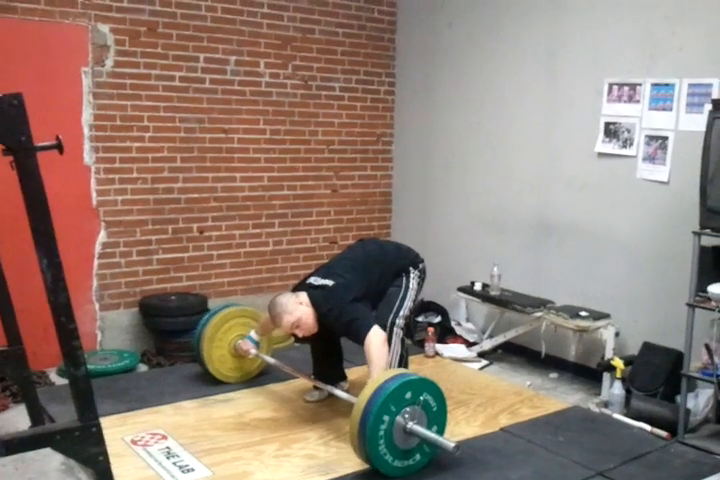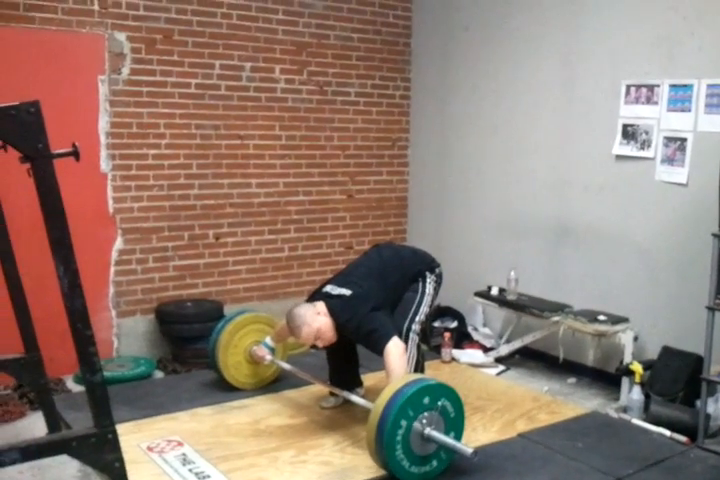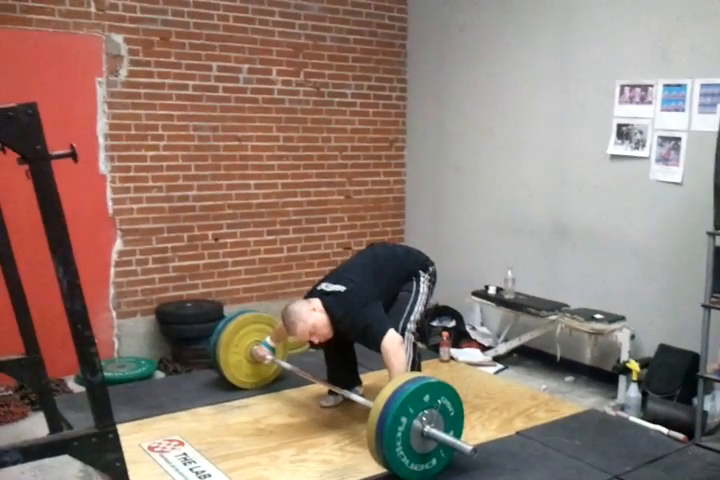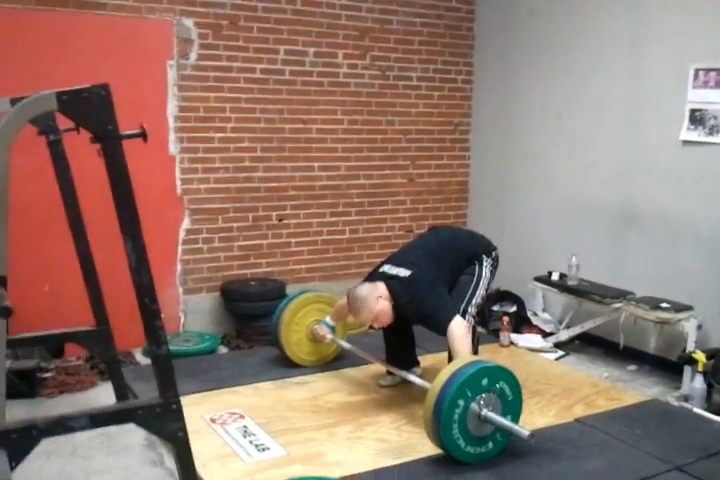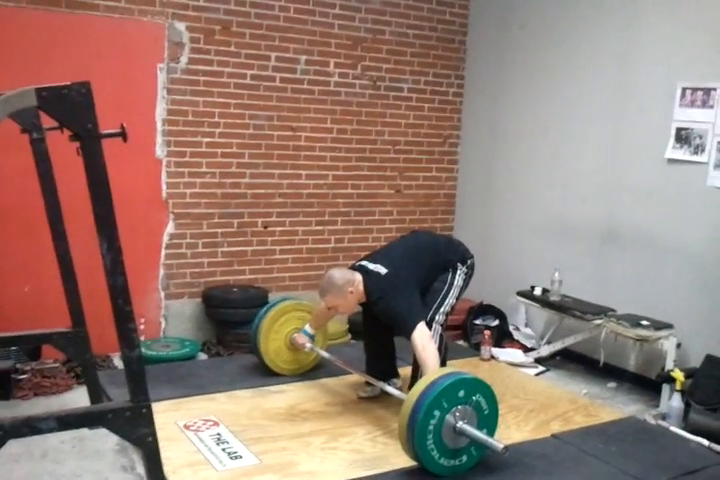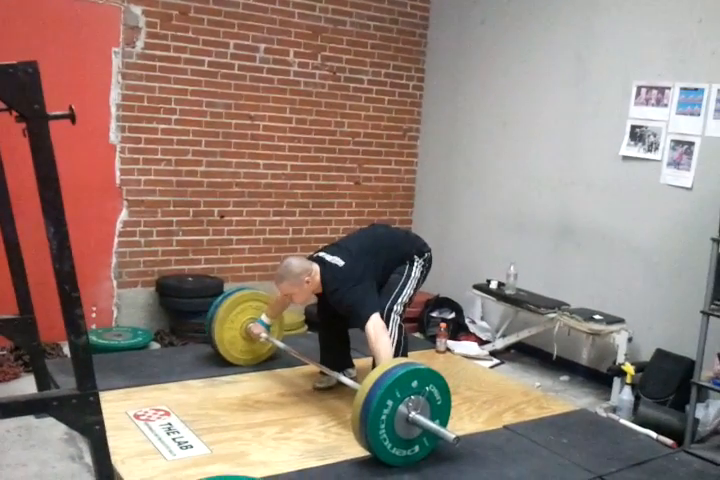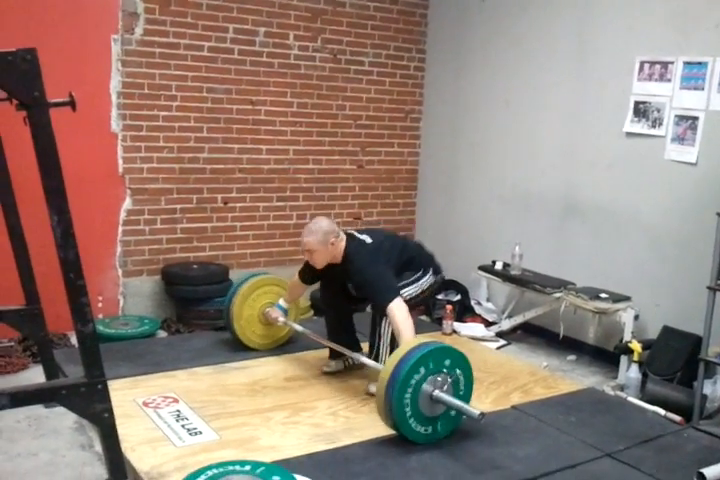
dt=0.7s
person 1, frame 1
left shoulder: (334, 306)
right shoulder: (297, 298)
left elbow: (377, 338)
right elbow: (275, 315)
right wrist: (252, 338)
left hip: (405, 268)
right hip: (368, 260)
left knee: (388, 326)
right knee: (323, 325)
right ankle: (332, 381)
person 1, frame 2
left shoulder: (353, 314)
right shoulder: (315, 306)
left elbow: (396, 348)
right elbow: (291, 322)
right wrist: (268, 344)
left hip: (420, 273)
right hip: (383, 264)
left knee: (404, 332)
right knee: (339, 332)
right ankle: (347, 386)
person 1, frame 3
left shoulder: (350, 310)
right shoulder: (310, 304)
left elbow: (393, 342)
right elbow: (287, 322)
right wrist: (268, 344)
left hip: (415, 272)
right hip: (379, 265)
left knee: (401, 331)
right knee: (335, 332)
right ankle: (347, 386)
person 1, frame 4
left shoulder: (416, 294)
right shoulder: (373, 286)
left elbow: (459, 328)
right elbow: (350, 302)
right wrist: (328, 323)
left hip: (478, 257)
right hip: (441, 247)
left knee: (460, 315)
right knee: (396, 314)
right ankle: (404, 366)
person 1, frame 5
left shoulder: (388, 293)
right shoulder: (351, 279)
left elbow: (422, 339)
right elbow: (326, 307)
right wrist: (307, 332)
left hip: (454, 263)
right hip: (420, 256)
left knee: (429, 322)
right knee: (374, 316)
right ankle: (384, 378)
person 1, frame 6
left shoulder: (344, 285)
right shoulder: (309, 269)
left elbow: (375, 328)
right elbow: (282, 297)
right wrist: (263, 322)
left hip: (412, 256)
right hip: (377, 251)
left knee: (387, 311)
right knee: (329, 307)
right ankle: (340, 367)
person 1, frame 7
left shoulder: (364, 263)
right shoulder: (323, 254)
left elbow: (396, 307)
right elbow: (300, 280)
right wrist: (281, 307)
left hip: (421, 271)
right hip: (392, 270)
left knee: (386, 307)
right knee: (331, 292)
right ankle: (349, 355)
